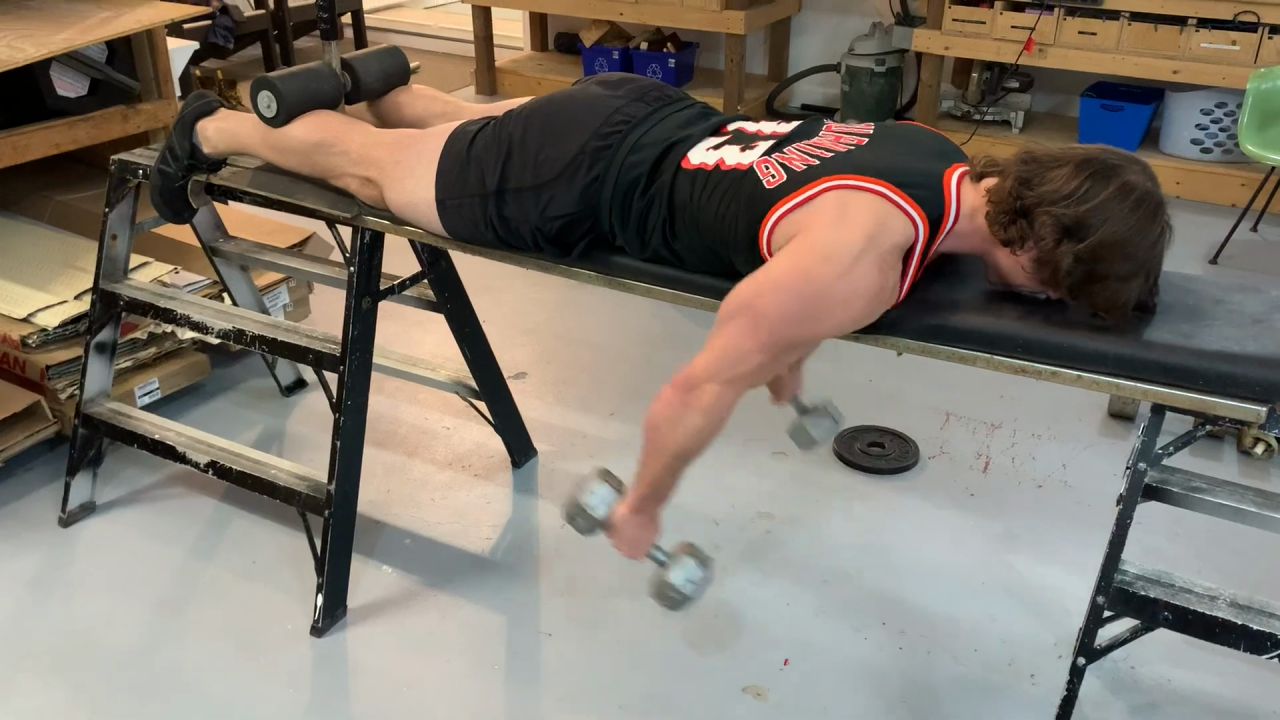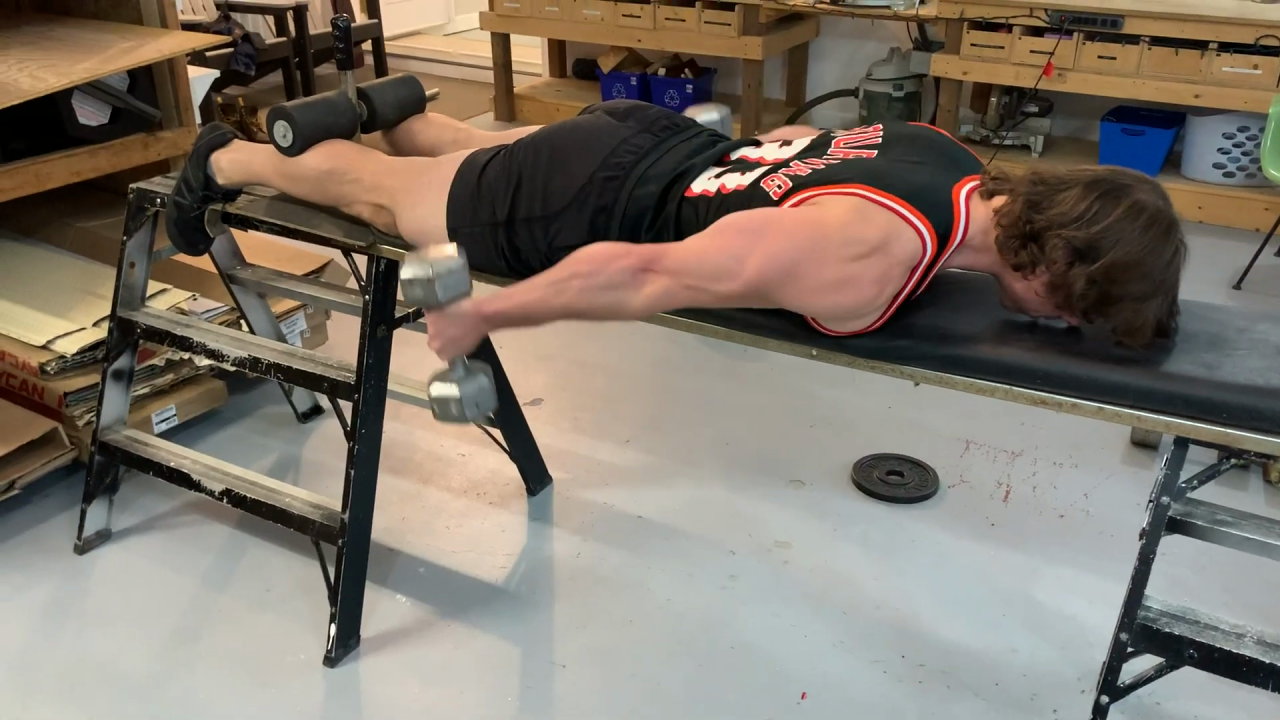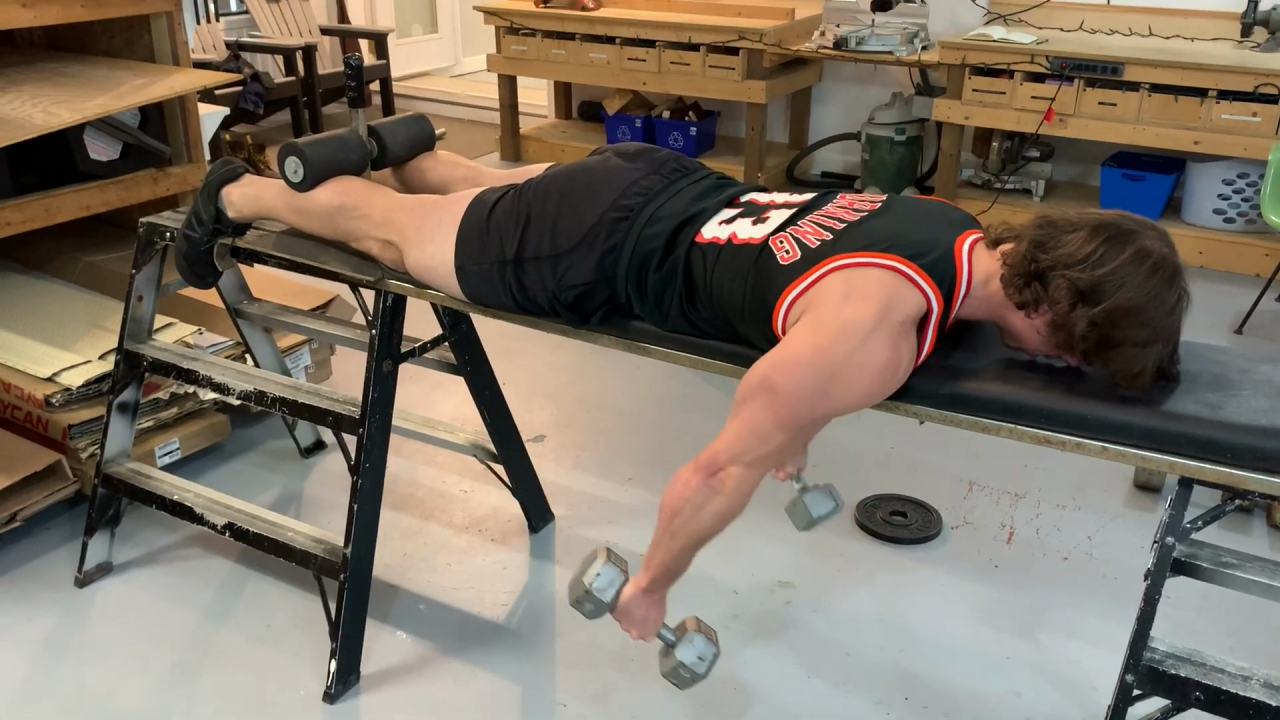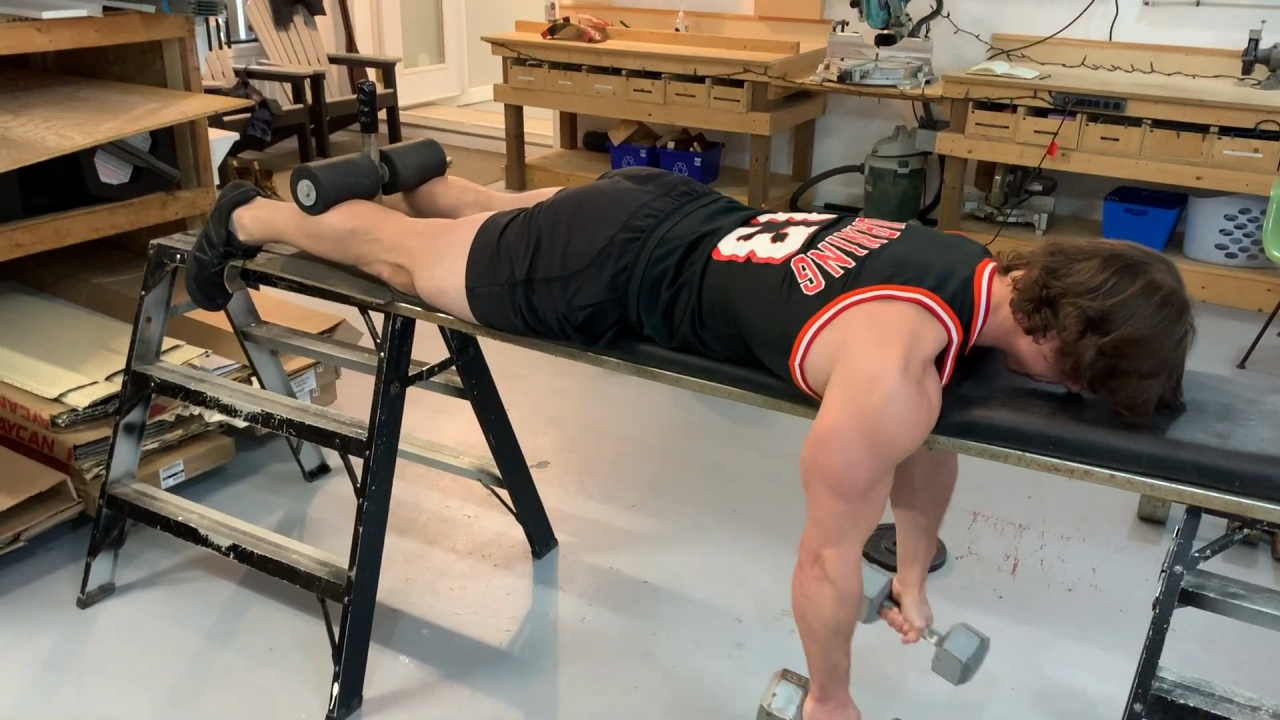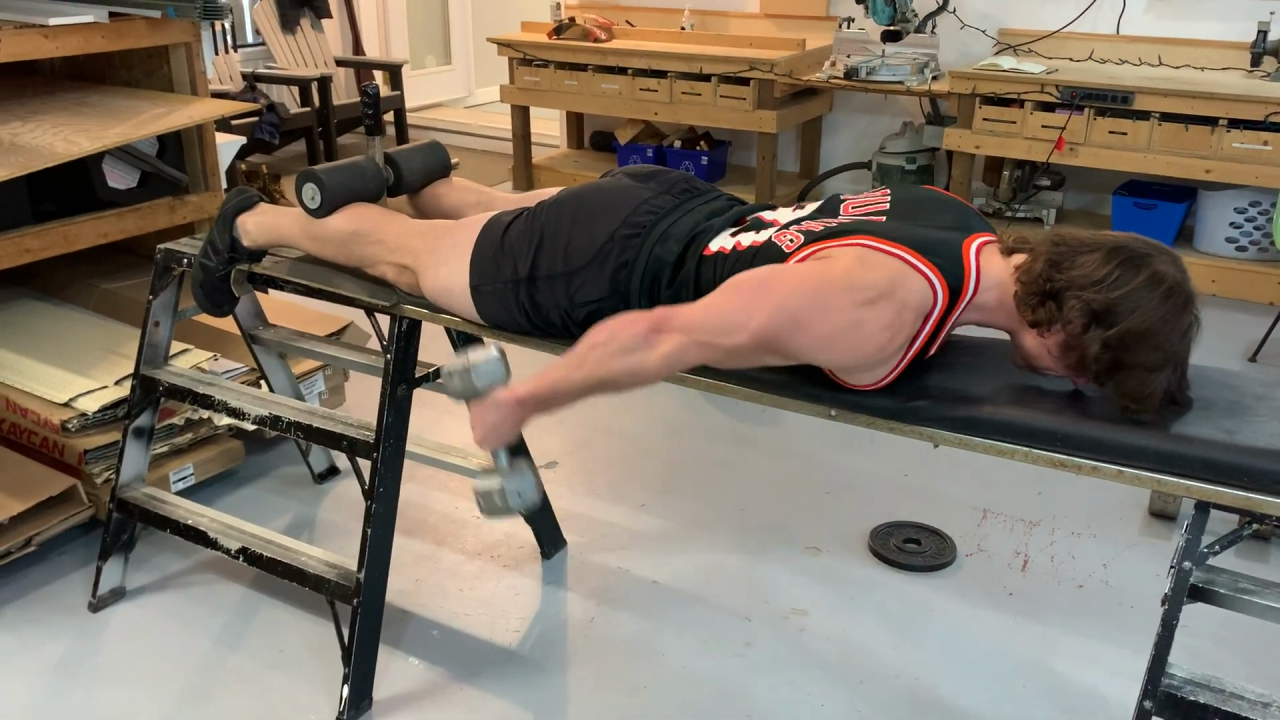
dt=1s
person 1, frame 1
left shoulder: (944, 163)
right shoulder: (866, 256)
right elbow: (702, 387)
left wrist: (790, 360)
right wrist: (641, 508)
left hip: (635, 122)
right hip: (585, 180)
left knee: (461, 116)
right knee: (374, 169)
right ankle: (215, 130)
person 1, frame 2
left shoulder: (950, 158)
right shoulder: (867, 261)
right elbow: (642, 275)
right wrist: (479, 314)
left hip: (646, 139)
right hip: (592, 204)
left knee: (469, 145)
right knee: (384, 196)
right ankle: (228, 161)
person 1, frame 3
left shoulder: (959, 230)
right shoulder: (875, 332)
right elbow: (721, 468)
left wrist: (800, 431)
right wrist: (648, 587)
left hip: (654, 184)
right hip: (595, 250)
left knee: (486, 180)
right knee: (390, 232)
right ankle: (238, 194)
person 1, frame 4
left shoulder: (972, 267)
right shoulder: (891, 370)
left elbow: (926, 441)
right elbow: (826, 554)
left wrist: (915, 575)
left hip: (663, 210)
right hip: (604, 273)
left knee: (494, 207)
right knee: (400, 254)
right ankle: (248, 218)
person 1, frame 5
left shoulder: (959, 222)
right shoulder: (879, 312)
right elbow: (654, 338)
right wrist: (513, 405)
left hip: (667, 209)
right hip: (612, 264)
left knee: (496, 206)
right knee: (410, 258)
left ankle: (407, 178)
right ankle: (257, 227)
